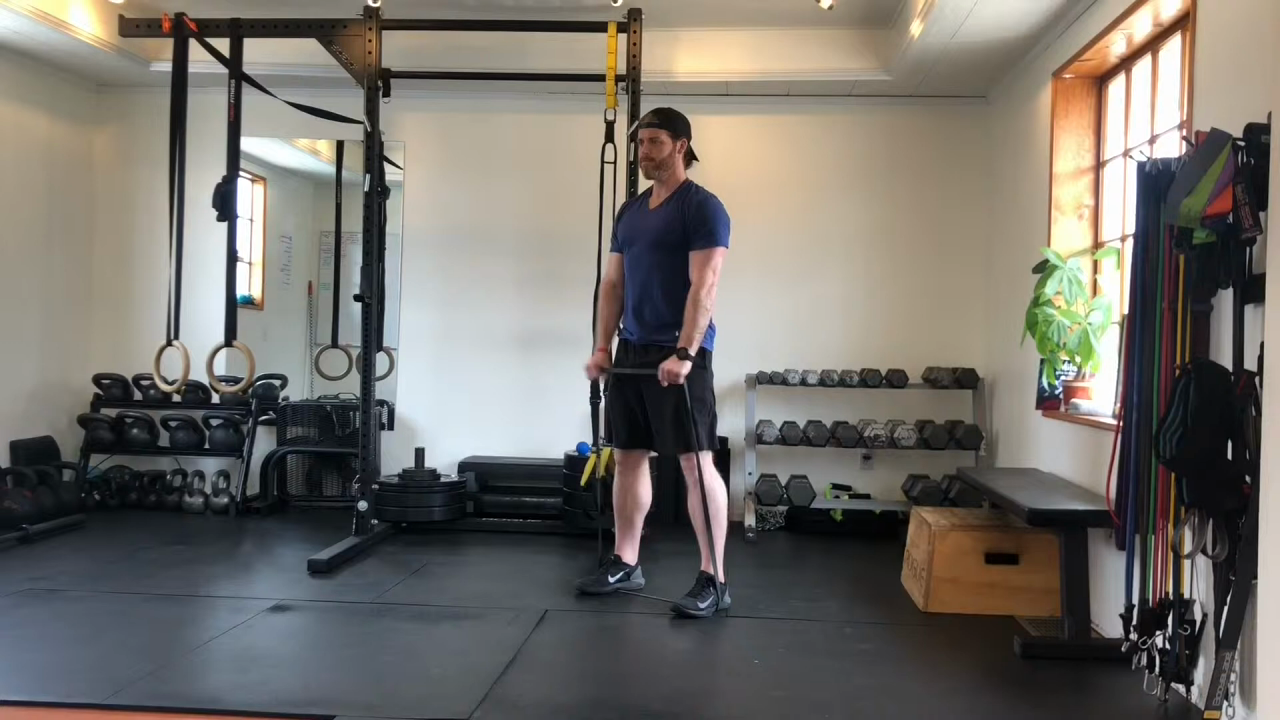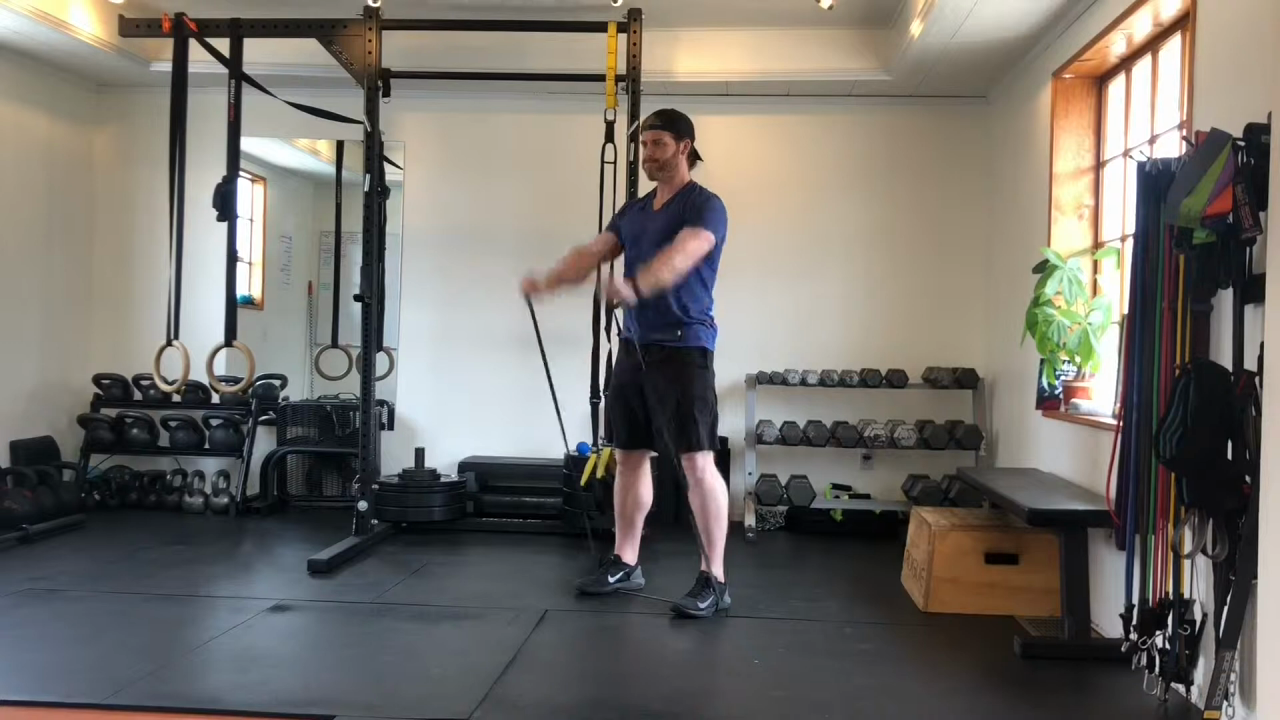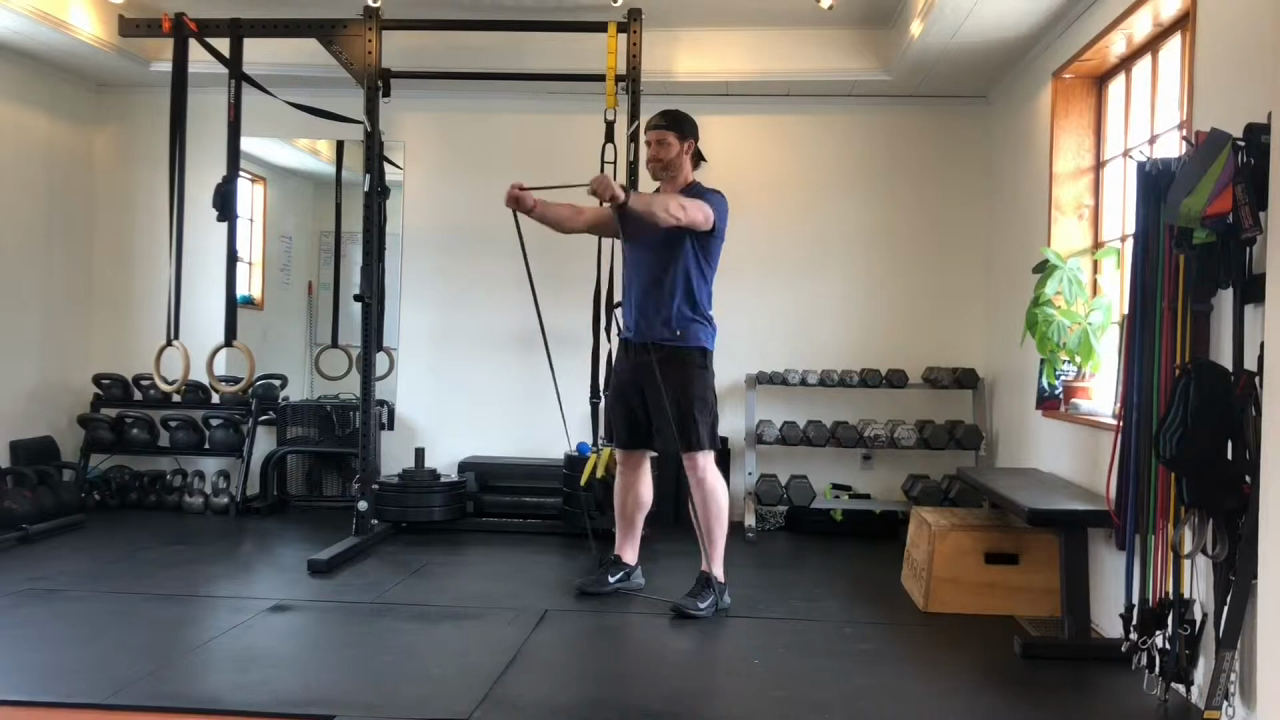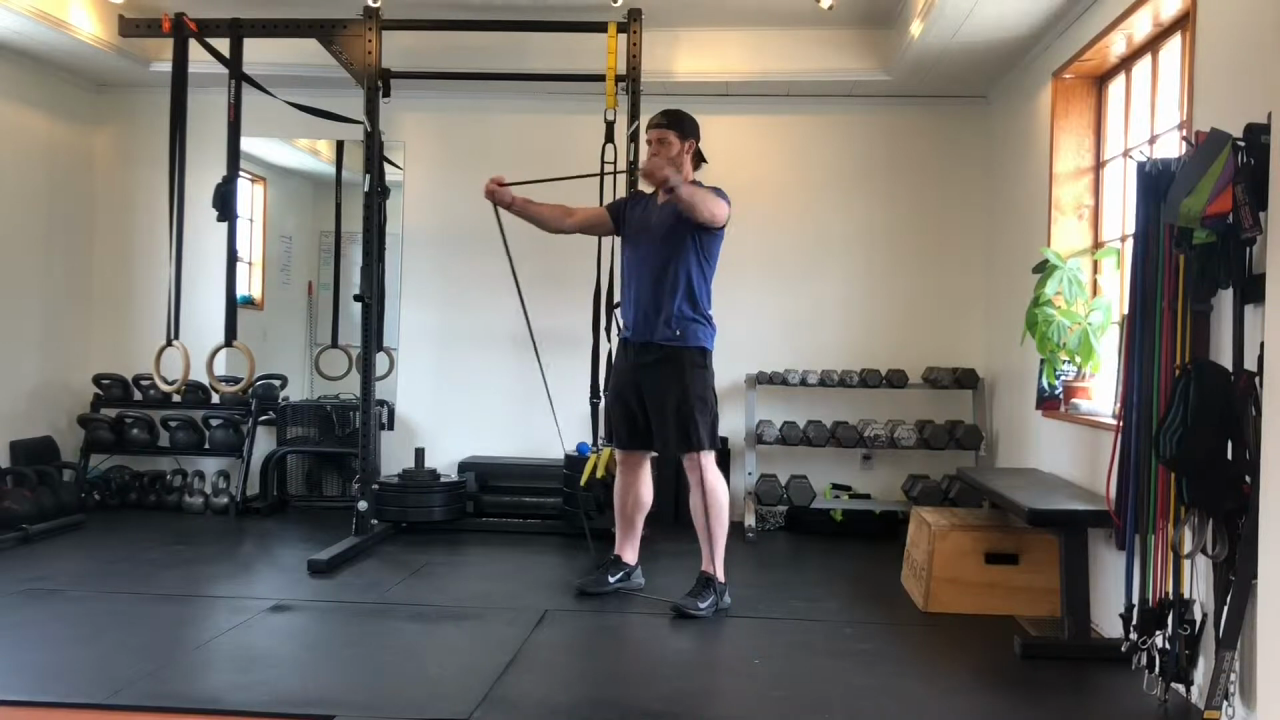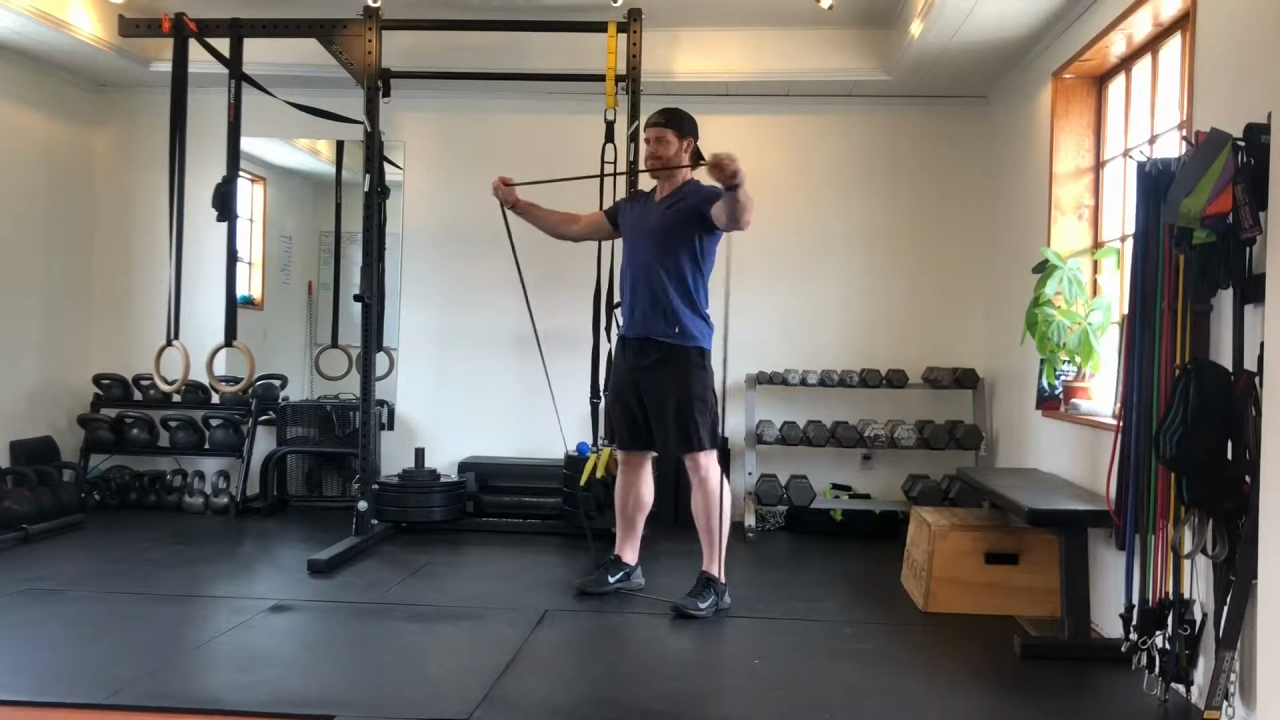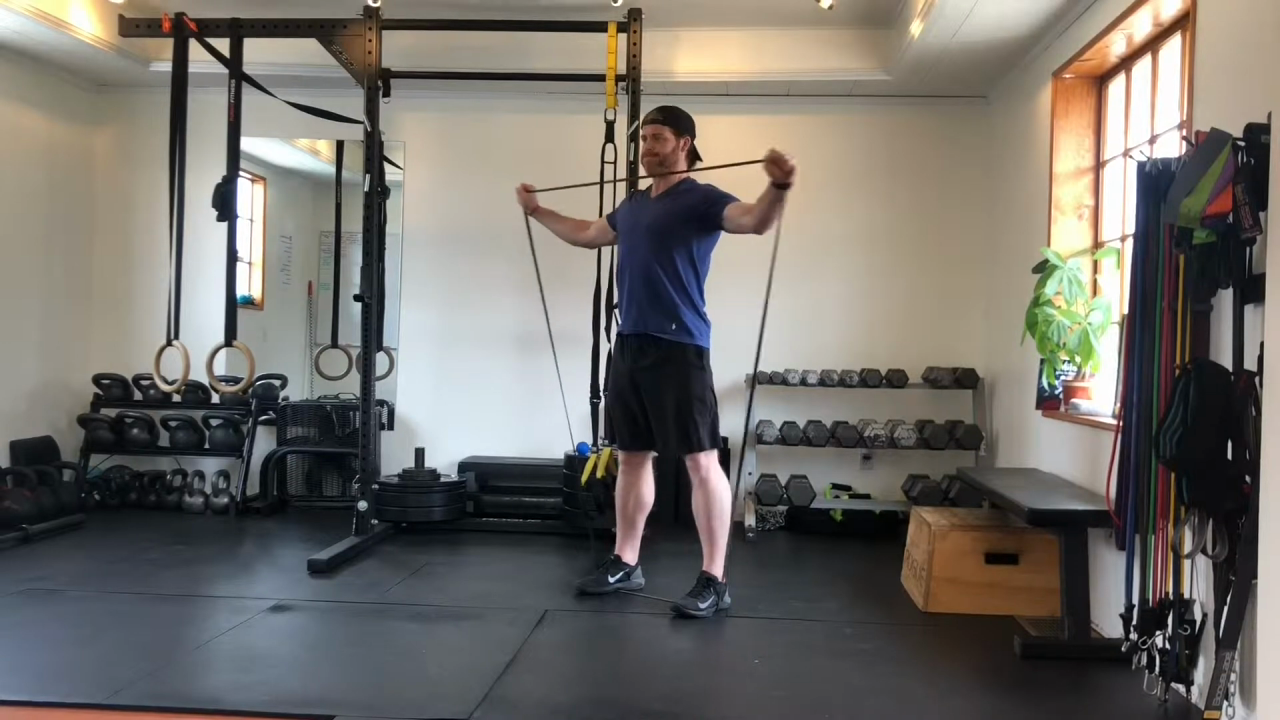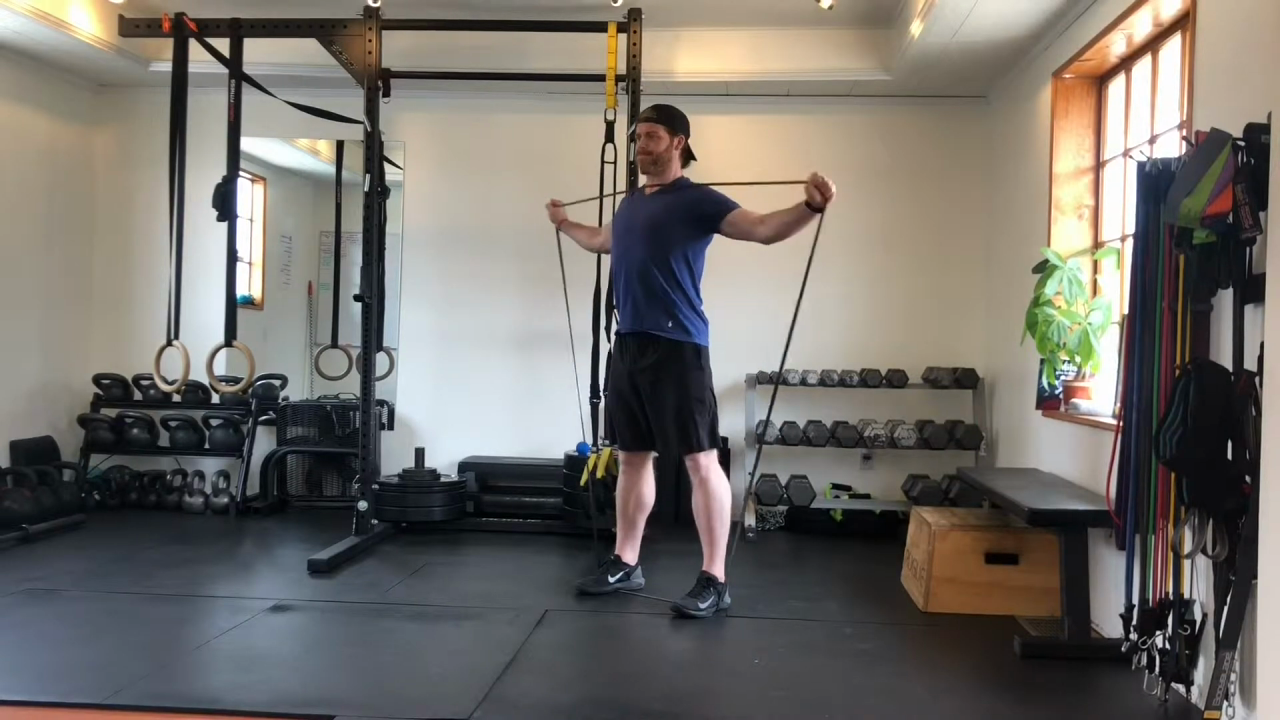
dt=0.2s
person 1, frame 1
left shoulder: (702, 207)
right shoulder: (630, 210)
left elbow: (703, 286)
right elbow: (613, 282)
left wrist: (686, 352)
right wrist: (601, 344)
left hip: (680, 355)
right hip: (632, 350)
left knee: (695, 462)
right knee: (627, 458)
left ankle: (713, 579)
right ankle: (624, 562)
person 1, frame 2
left shoulder: (705, 205)
right shoulder: (634, 210)
left elbow: (681, 256)
right elbow: (591, 254)
left wrist: (636, 286)
right wrist: (548, 282)
left hip: (682, 349)
right hip: (633, 348)
left knee: (697, 461)
right knee: (629, 457)
left ankle: (713, 579)
right ankle: (625, 562)
person 1, frame 3
left shoulder: (707, 202)
right shoulder: (635, 209)
left elbow: (676, 212)
right elbow: (577, 219)
left wrist: (625, 196)
right wrist: (531, 206)
left hip: (683, 348)
right hip: (633, 346)
left knee: (698, 461)
right knee: (629, 457)
left ankle: (714, 579)
right ankle: (625, 562)
person 1, frame 4
left shoulder: (700, 201)
right shoulder: (634, 207)
left elbow: (714, 210)
right elbow: (568, 219)
left wrist: (674, 182)
right wrist: (512, 202)
left hip: (683, 348)
right hip: (633, 347)
left knee: (699, 462)
right knee: (630, 457)
left ankle: (714, 579)
right ankle: (625, 562)
person 1, frame 5
left shoulder: (701, 199)
right shoulder: (635, 205)
left elbow: (736, 218)
right elbow: (575, 227)
left wrist: (734, 184)
right wrist: (517, 205)
left hip: (681, 347)
right hip: (632, 347)
left knee: (700, 460)
right knee: (631, 457)
left ankle: (715, 580)
right ankle: (625, 563)
person 1, frame 6
left shoulder: (698, 199)
right shoulder: (634, 203)
left elbow: (753, 219)
right elbow: (587, 235)
left wrist: (777, 186)
right wrist: (537, 212)
left hip: (679, 347)
right hip: (629, 345)
left knee: (700, 460)
right knee: (632, 457)
left ankle: (714, 581)
right ankle: (624, 563)
person 1, frame 7
left shoulder: (696, 200)
right shoulder: (631, 203)
left elbow: (762, 228)
right elbow: (606, 240)
left wrist: (810, 207)
right wrist: (564, 224)
left hip: (676, 346)
right hip: (627, 345)
left knee: (700, 461)
right knee: (632, 457)
left ankle: (714, 580)
right ankle: (625, 563)
